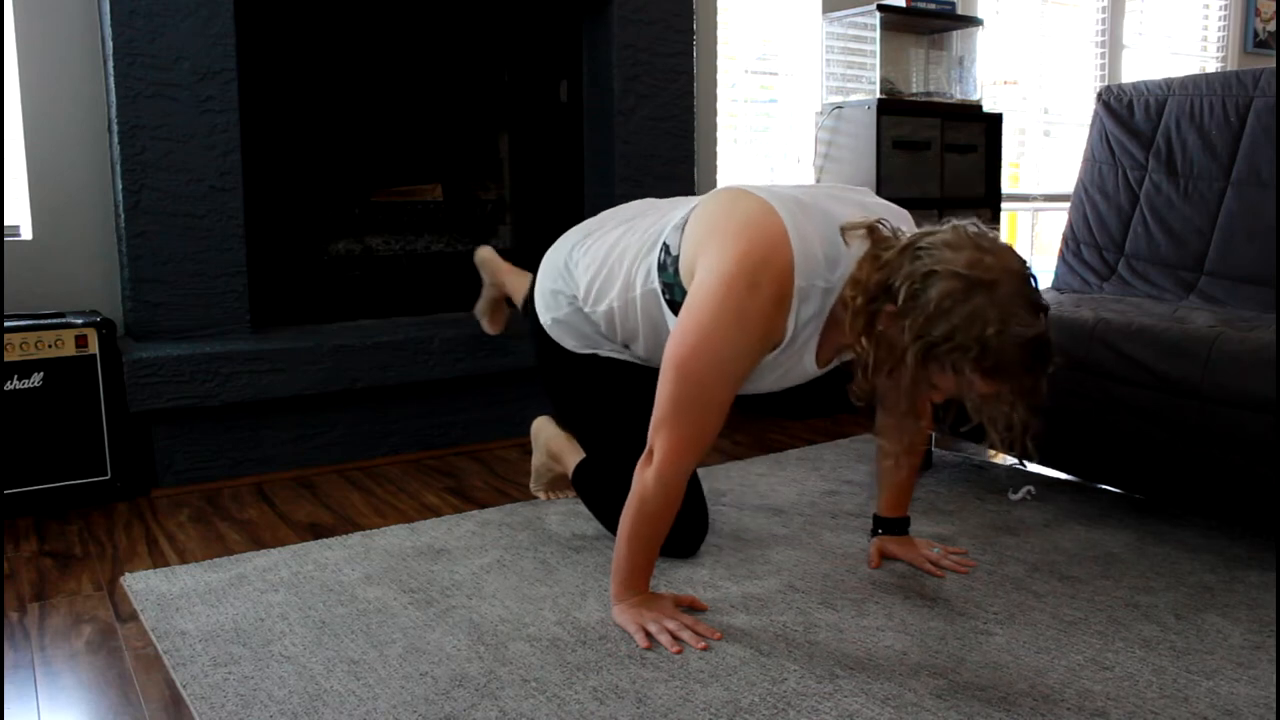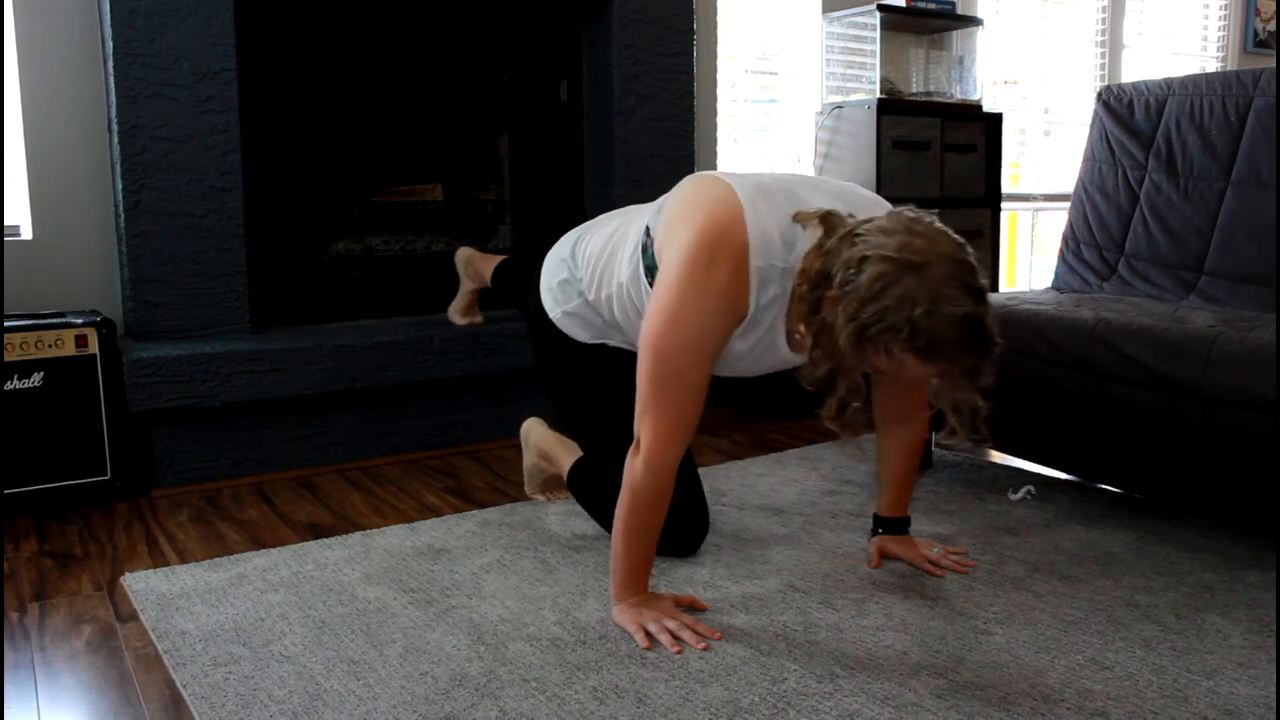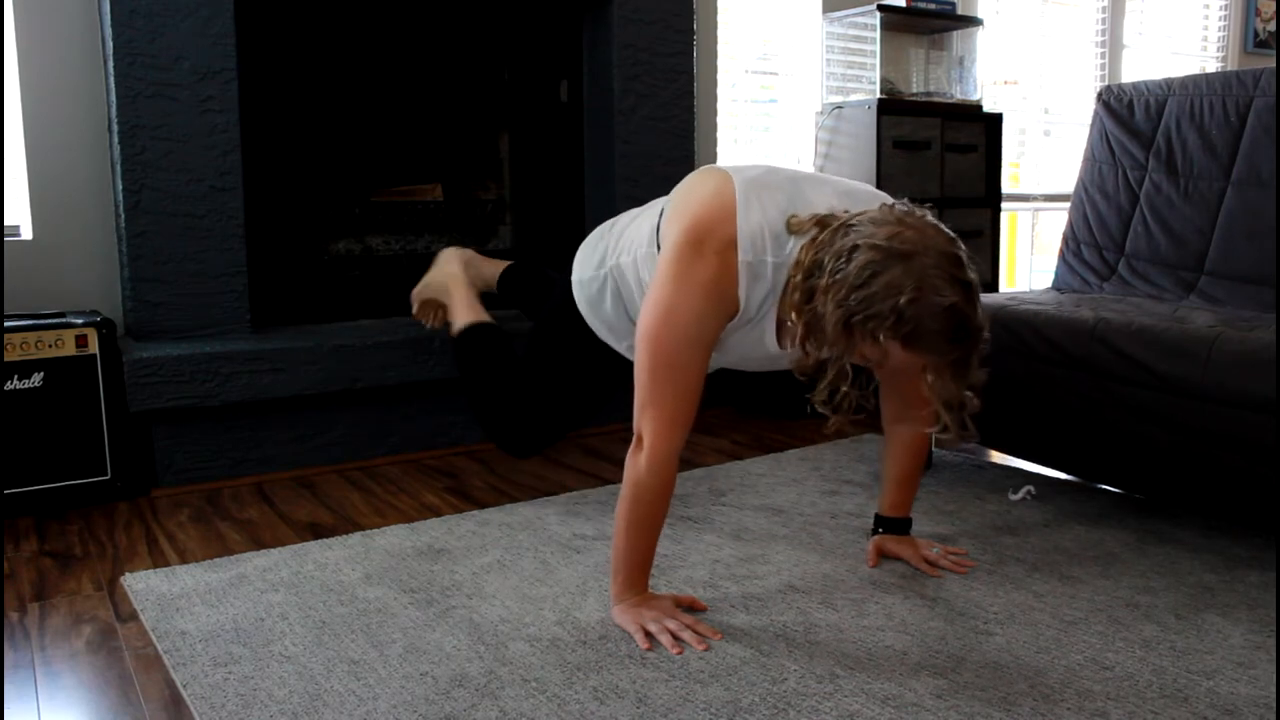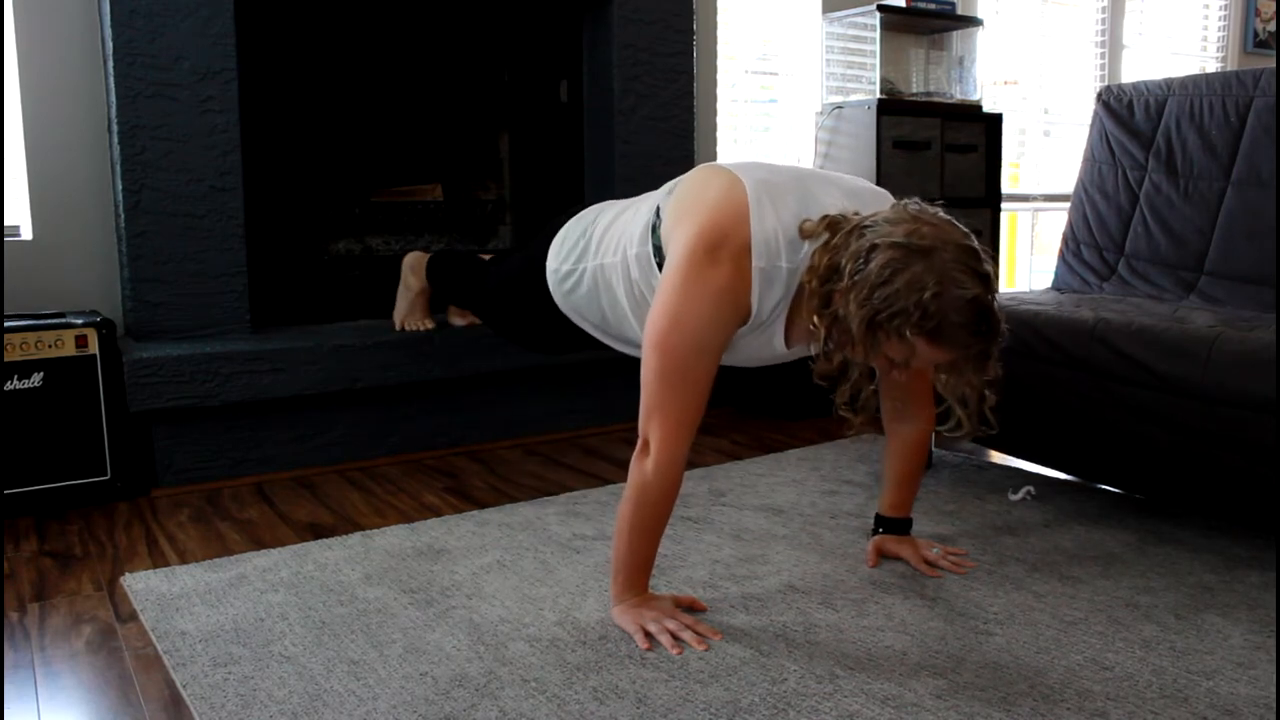
dt=0.7s
person 1, frame 1
left shoulder: (908, 269)
right shoulder: (757, 280)
left elbow: (907, 416)
right elbow: (666, 457)
left wrist: (892, 527)
right wrist: (629, 598)
left hip: (648, 271)
right hip: (583, 321)
right knee: (680, 531)
left ankle: (501, 273)
right ankle: (561, 444)
person 1, frame 2
left shoulder: (882, 263)
right shoulder: (718, 259)
left elbow: (903, 413)
right elbow: (655, 446)
left wrist: (892, 525)
right wrist: (630, 597)
left hip: (640, 288)
right hip: (584, 312)
right knee: (677, 529)
left ankle: (480, 267)
right ankle: (554, 448)
person 1, frame 3
left shoulder: (894, 264)
right shoulder: (714, 255)
left elbow: (908, 412)
right elbow: (654, 442)
left wrist: (893, 525)
right wrist: (628, 596)
right hip: (614, 294)
right knee: (515, 426)
left ankle: (488, 267)
right ankle: (452, 281)
person 1, frame 4
left shoulder: (897, 260)
right shoulder: (723, 259)
left elbow: (911, 410)
right elbow: (660, 446)
left wrist: (893, 525)
right wrist: (628, 597)
left hip: (641, 280)
right hip: (583, 279)
right knee: (494, 297)
left ankle: (473, 268)
right ankle: (426, 271)
